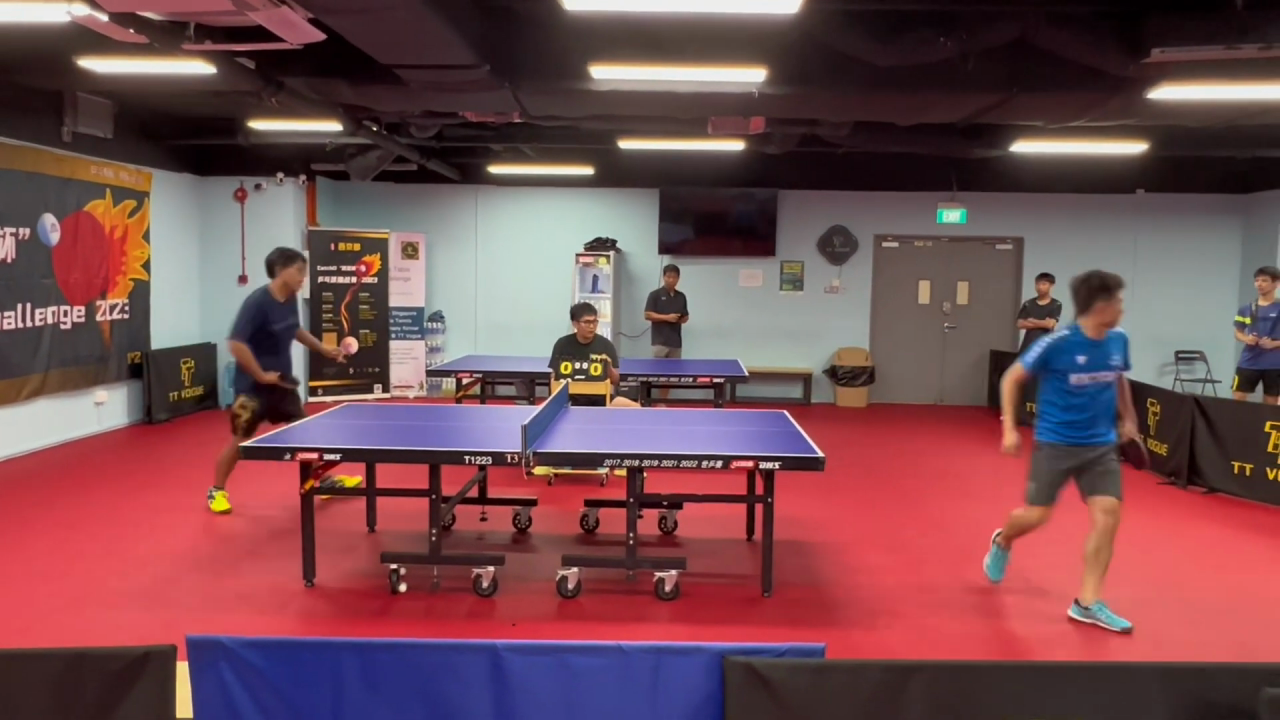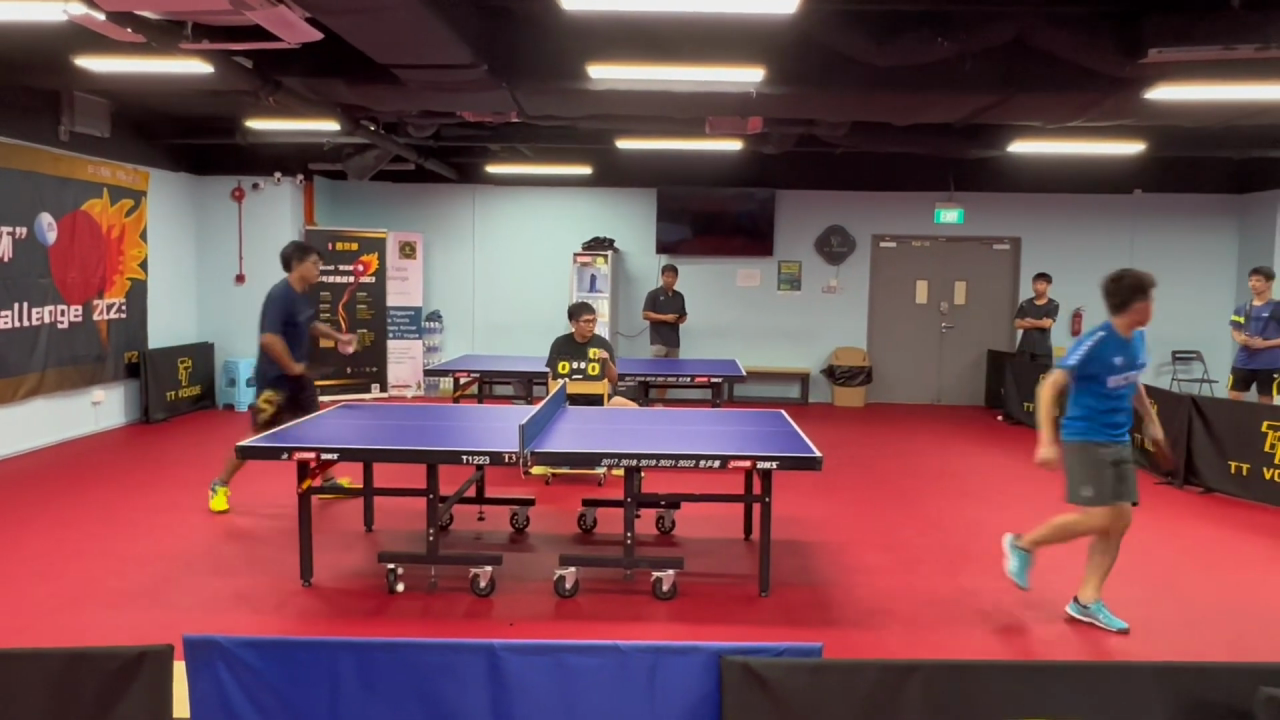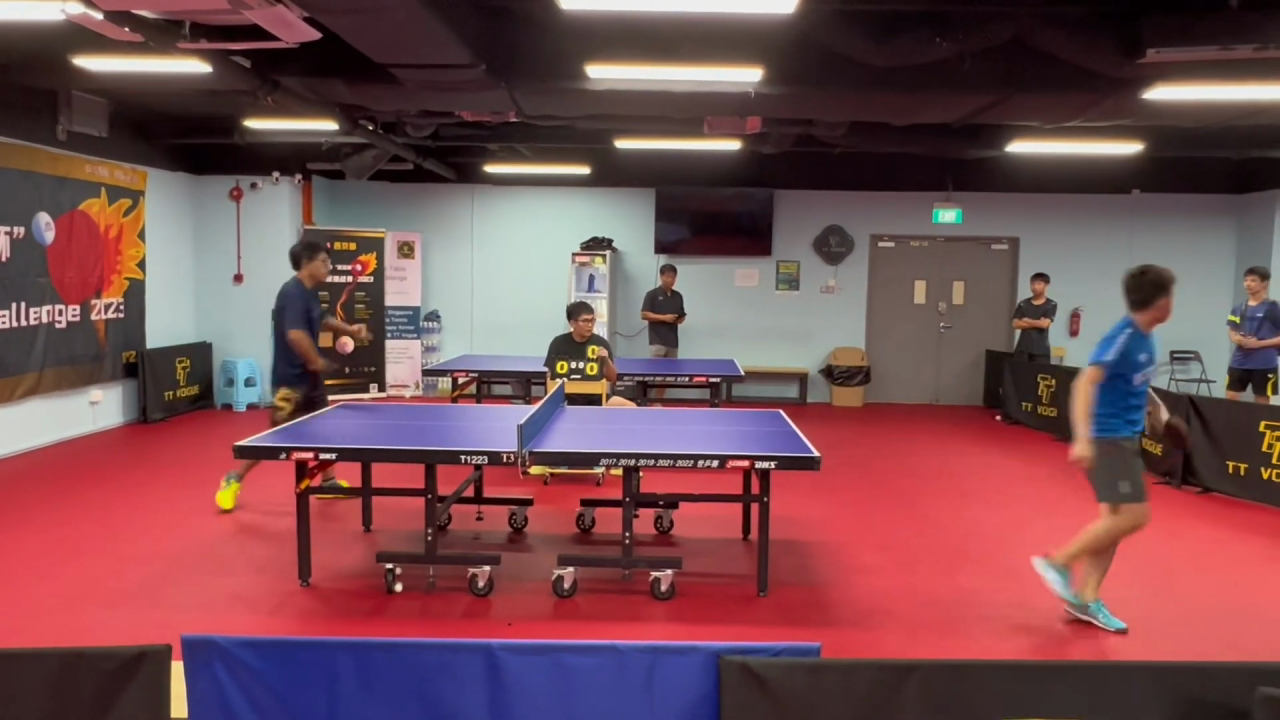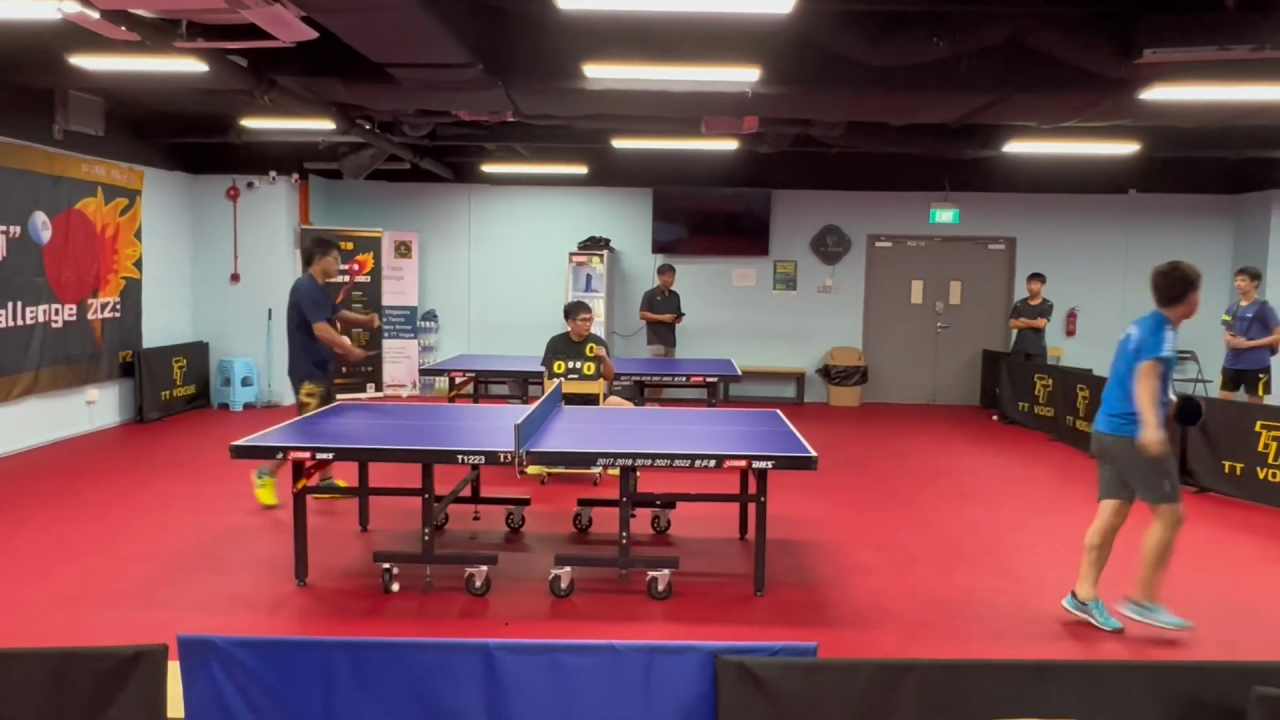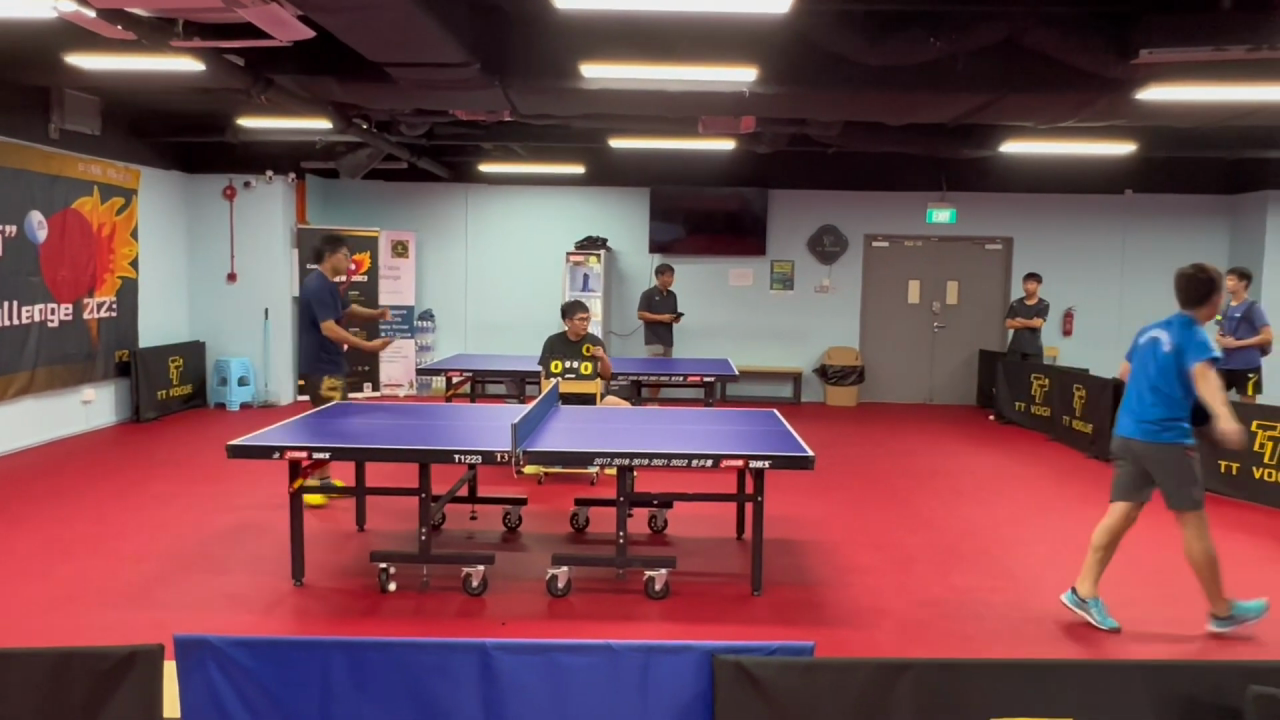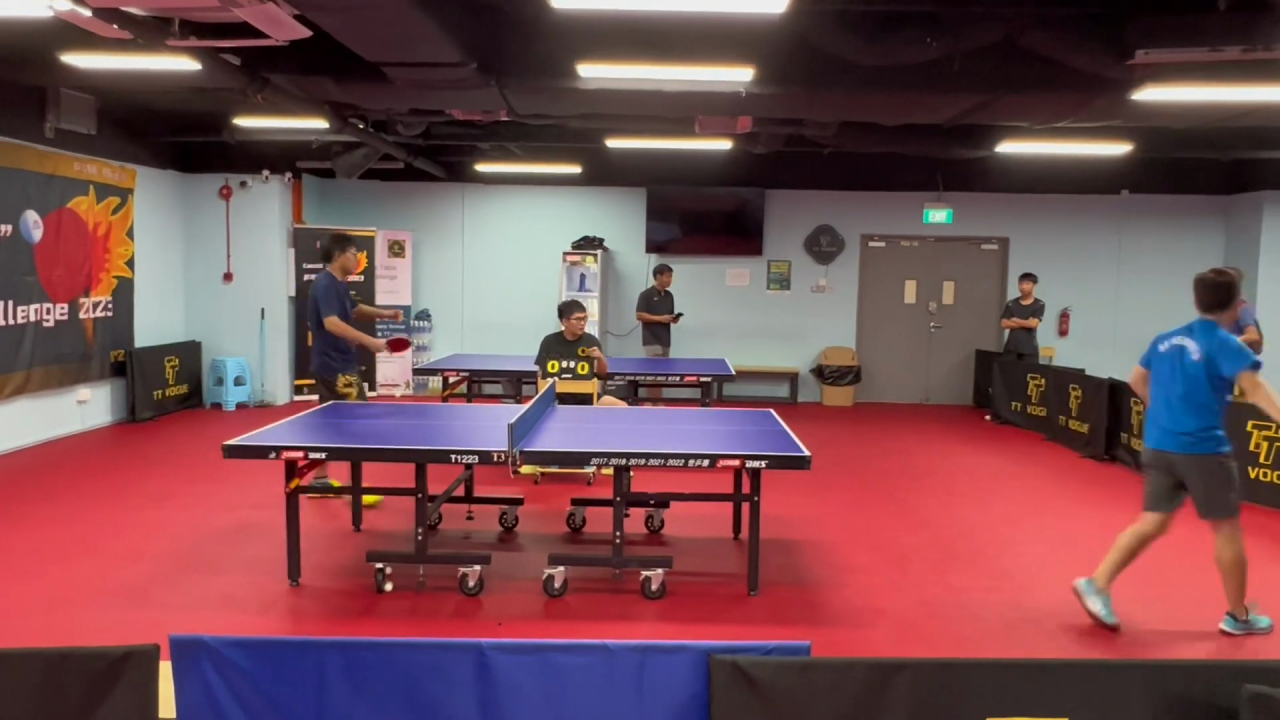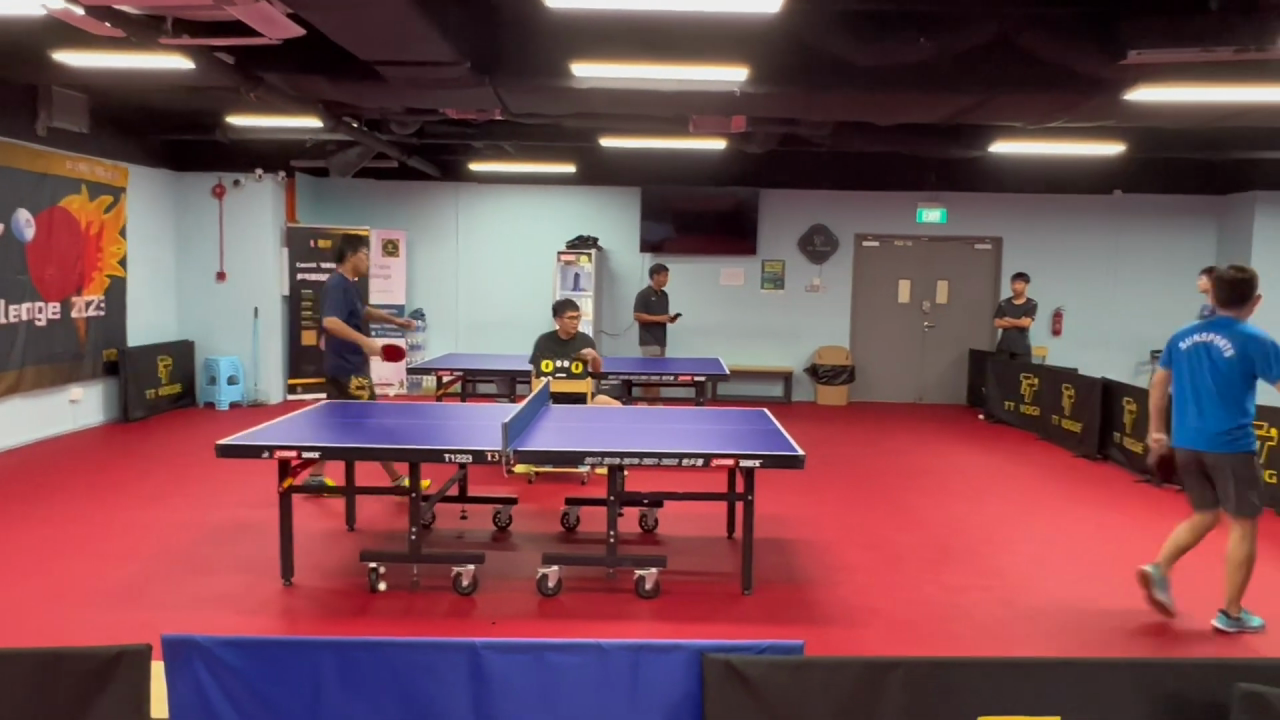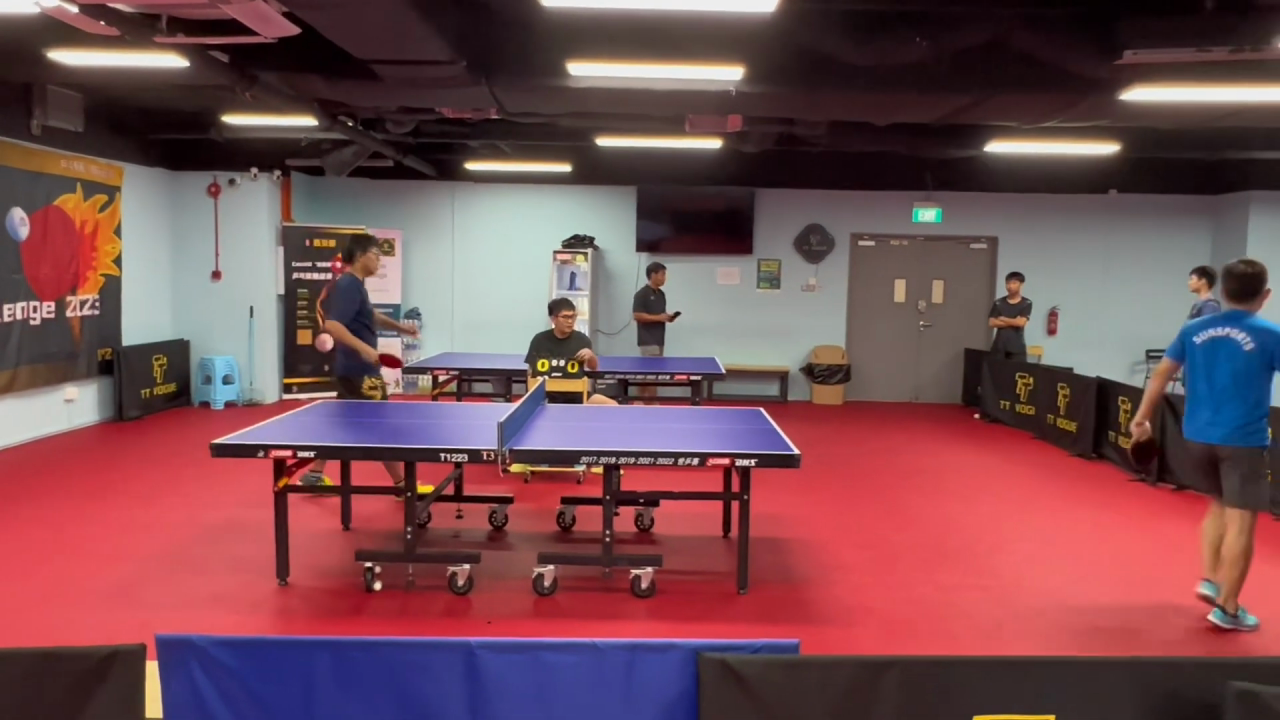
dt=0.1s
person 1, frame 1
left shoulder: (1119, 342)
right shoulder: (1057, 343)
right elbow: (1011, 379)
left wrist: (1128, 419)
right wrist: (1009, 429)
left hip: (1102, 444)
right hip: (1057, 442)
left knee: (1108, 515)
right knee: (1035, 516)
left ankle: (1088, 602)
right ankle: (1002, 541)
person 1, frame 2
left shoulder: (1137, 339)
right shoulder: (1094, 344)
right elbow: (1050, 387)
left wrist: (1151, 419)
right wrist: (1046, 440)
left hip: (1118, 442)
right hip: (1083, 440)
left knee: (1120, 519)
right knee: (1096, 519)
left ankle: (1087, 601)
right ankle: (1022, 543)
person 1, frame 3
left shoulder: (1142, 337)
right shoulder: (1123, 338)
right elbow: (1086, 383)
left wrist: (1157, 407)
right wrist: (1085, 437)
left hip: (1120, 436)
right hip: (1105, 437)
left knee: (1117, 516)
right knee: (1134, 515)
left ankle: (1086, 599)
right ankle: (1057, 561)
person 1, frame 4
left shoulder: (1143, 327)
right shoulder: (1160, 332)
right elbow: (1146, 376)
left wrist: (1164, 398)
right wrist: (1152, 425)
left hip: (1111, 431)
right hip: (1129, 435)
left knee: (1112, 513)
right knee: (1170, 515)
left ankle: (1086, 596)
right ankle: (1142, 599)
person 1, frame 5
left shoulder: (1151, 330)
right shoulder: (1195, 337)
left elbow: (1125, 373)
right elbow: (1203, 377)
right wrist: (1224, 419)
left hip: (1129, 435)
right hip: (1167, 440)
left knee: (1120, 515)
right knee: (1195, 522)
left ankle: (1084, 593)
right ankle: (1222, 610)
person 1, frame 6
left shoulder: (1165, 339)
right shoulder: (1227, 345)
left elbow: (1139, 381)
right elbow: (1253, 386)
left hip: (1158, 445)
right hip: (1201, 448)
left knee: (1152, 522)
right knee: (1227, 529)
left ankle: (1097, 583)
right ankle: (1238, 615)
person 1, frame 7
left shoulder: (1182, 337)
left elbow: (1159, 384)
left wrist: (1157, 429)
left hip: (1185, 443)
right hip: (1231, 446)
left knee: (1204, 516)
right knee: (1242, 527)
left ankle: (1158, 568)
right ankle: (1230, 612)
person 1, frame 8
left shoulder: (1193, 330)
left elbow: (1162, 375)
left wrist: (1142, 418)
left hip: (1197, 436)
right hip: (1242, 438)
left knee: (1219, 506)
right knee: (1241, 520)
left ankle: (1210, 579)
right ankle: (1227, 609)
person 2, frame 1
left shoulder: (290, 300)
right shoulder: (256, 303)
right elbow: (236, 344)
left wrist: (323, 348)
right wrist: (260, 375)
left hip: (282, 383)
right hip: (254, 386)
right knee: (240, 445)
right ankle: (217, 491)
person 2, frame 2
left shoulder: (302, 295)
right shoulder: (279, 296)
left elbow: (311, 325)
right elbow: (270, 338)
left wrist: (337, 337)
right wrist: (291, 366)
left hip: (298, 377)
right hip: (275, 380)
right knee: (257, 438)
left ankle: (328, 481)
right ankle: (220, 486)
person 2, frame 3
left shoulder: (309, 291)
right shoulder: (294, 292)
left elbow: (323, 321)
right elbow: (295, 335)
left wrist: (350, 329)
right wrist: (315, 361)
left hip: (307, 374)
right hip: (291, 376)
left ankle: (328, 481)
right ankle: (233, 480)
person 2, frame 4
left shoulder: (319, 288)
right shoulder: (307, 288)
left elbow: (336, 315)
right elbow: (322, 330)
left wrist: (365, 320)
right wrist: (351, 351)
left hip: (321, 368)
right hip: (309, 371)
left ankle: (326, 480)
right ankle: (266, 475)
person 2, frame 5
left shoulder: (329, 285)
right shoulder: (317, 285)
left elbow: (347, 309)
right elbow: (329, 328)
left wrist: (375, 313)
right wrist: (367, 345)
left hip: (326, 366)
right hip: (322, 368)
left ankle: (323, 478)
right ankle: (308, 481)
person 2, frame 6
left shoulder: (337, 284)
right shoulder: (326, 284)
left elbow: (355, 309)
right elbow: (332, 323)
left wrist: (386, 314)
right wrist: (369, 341)
left hip: (337, 364)
right hip: (336, 367)
left ankle: (320, 478)
person 2, frame 7
left shoulder: (347, 285)
right shoulder: (338, 286)
left elbow: (364, 312)
right elbow: (330, 322)
left wrist: (396, 321)
right wrist: (365, 341)
left hip: (342, 367)
right hip: (348, 369)
left ankle: (315, 477)
right ankle: (399, 481)
person 2, frame 8
left shoulder: (354, 285)
right shoulder: (349, 286)
left elbow: (369, 316)
right elbow: (331, 324)
left wrist: (399, 327)
right wrist: (362, 347)
left hip: (350, 368)
right hip: (361, 369)
left ankle: (314, 474)
right ankle: (401, 483)
